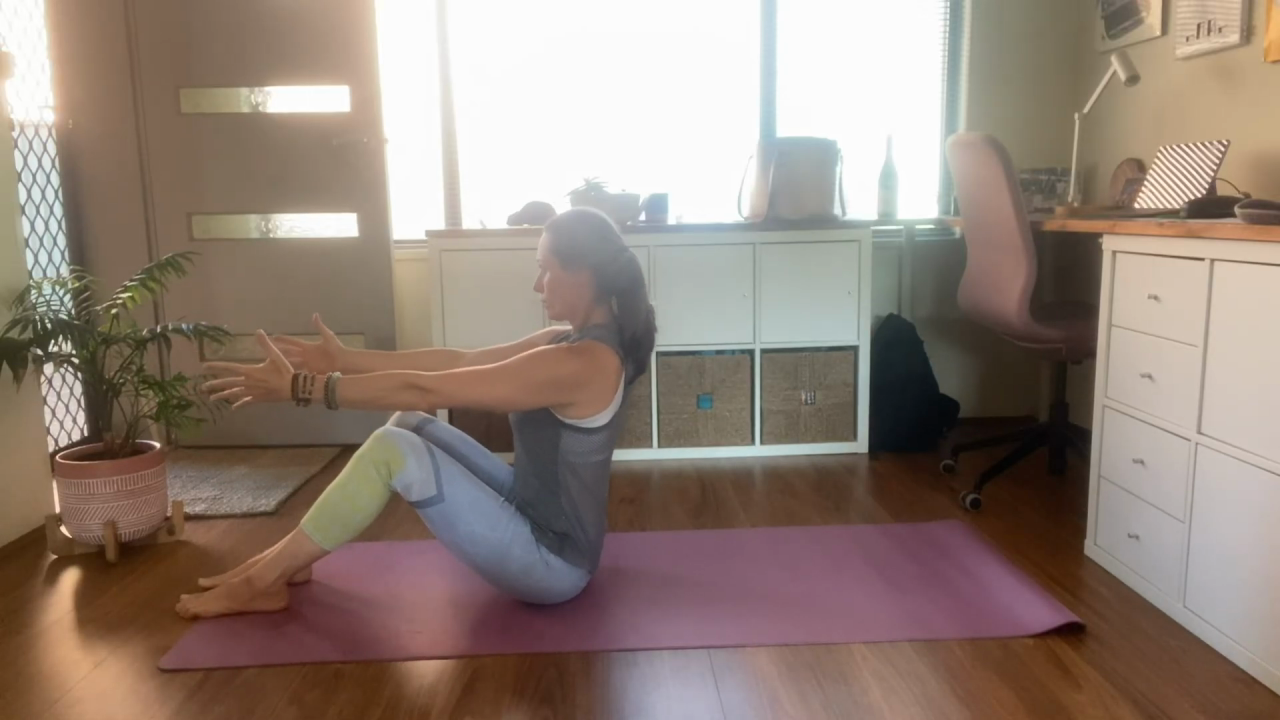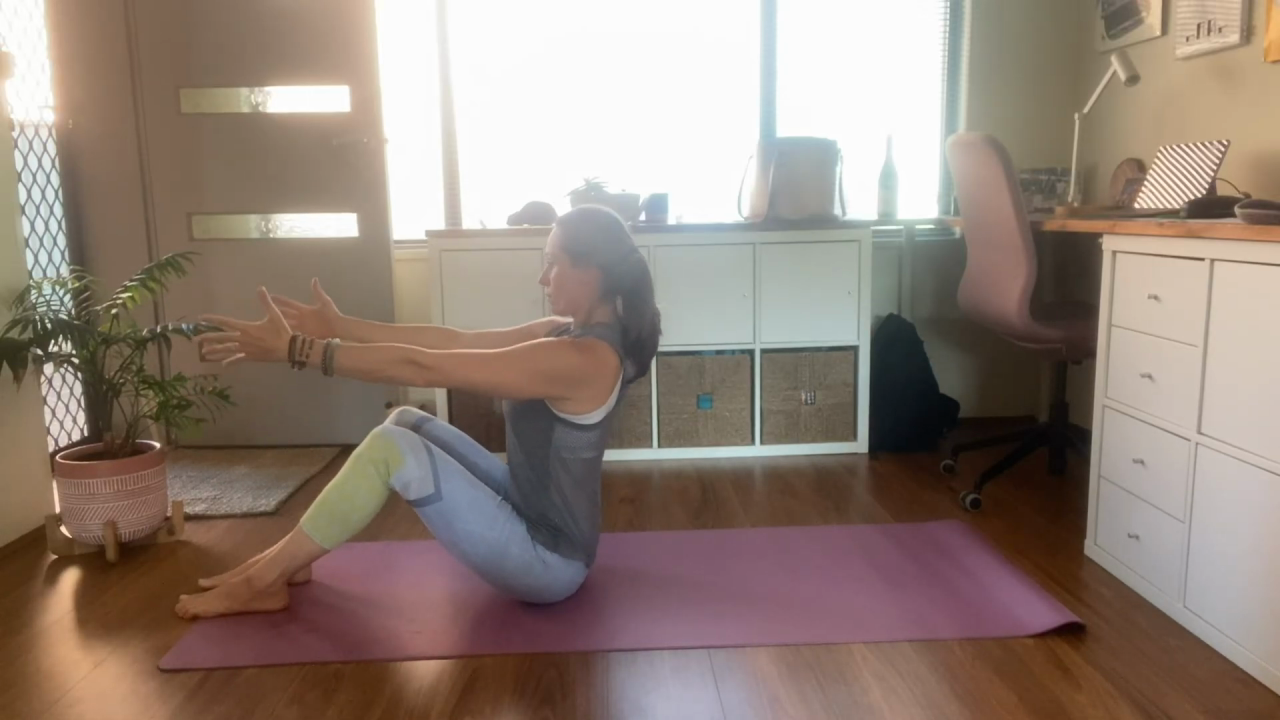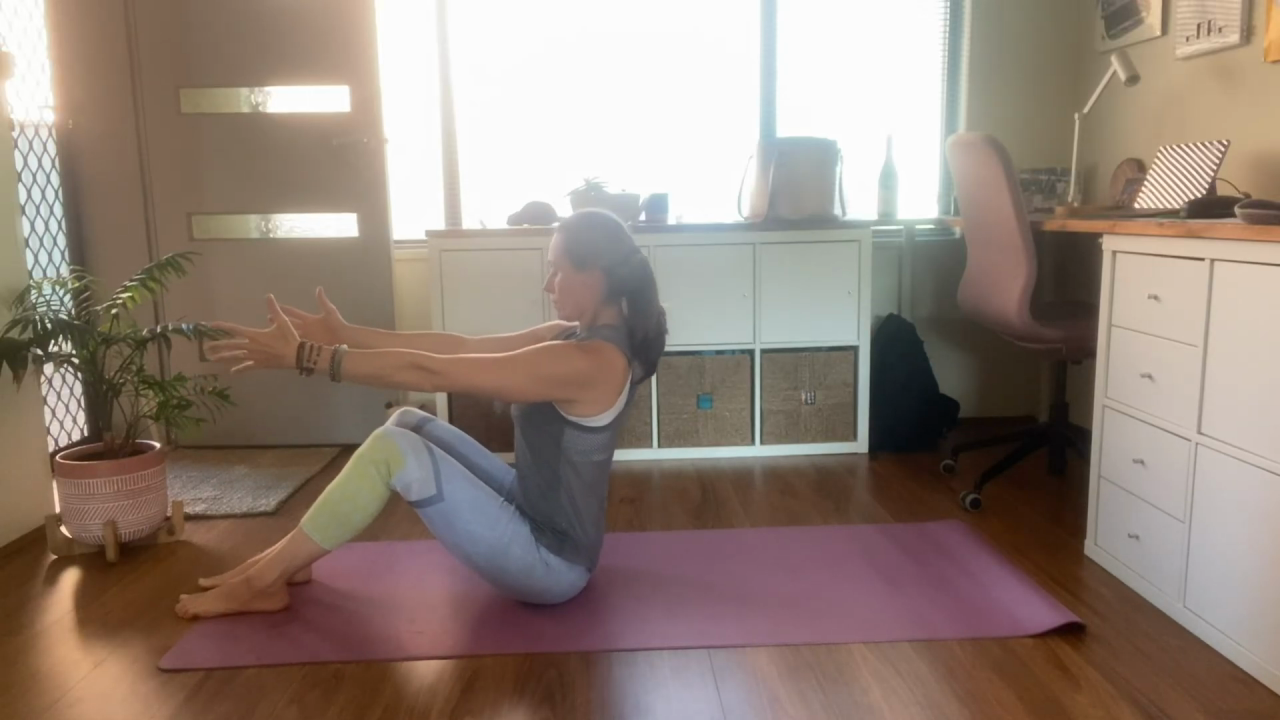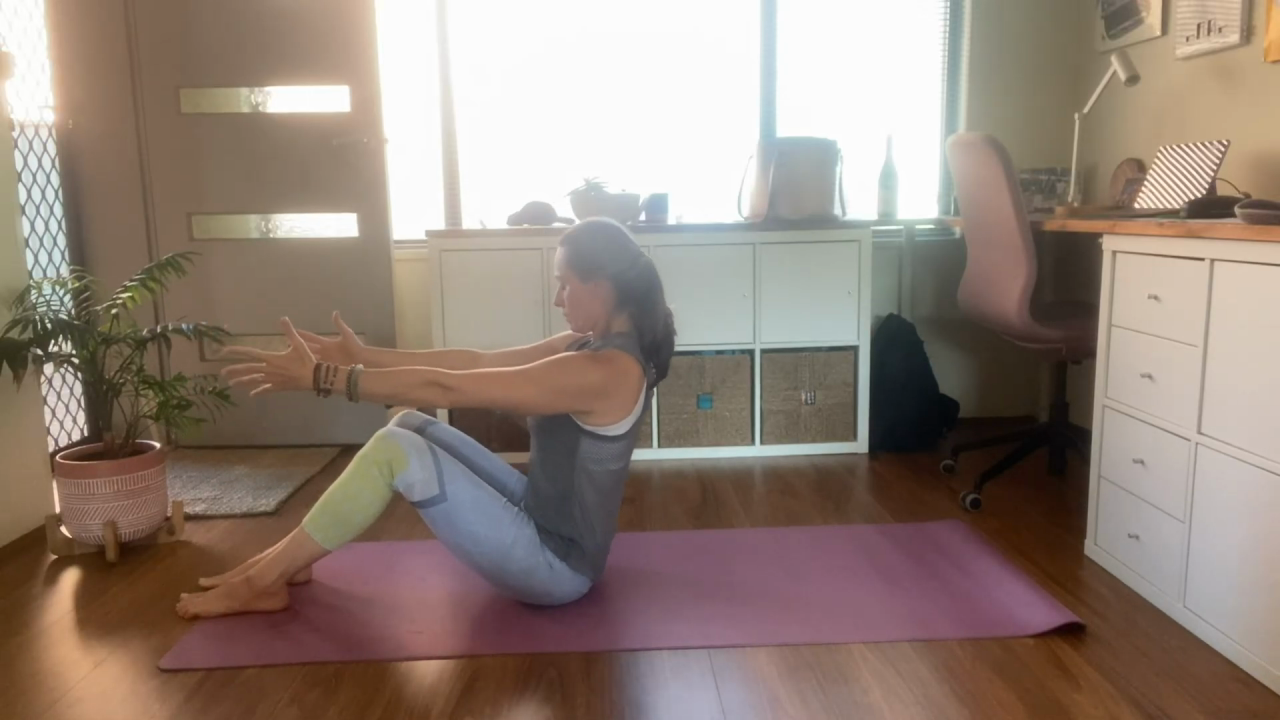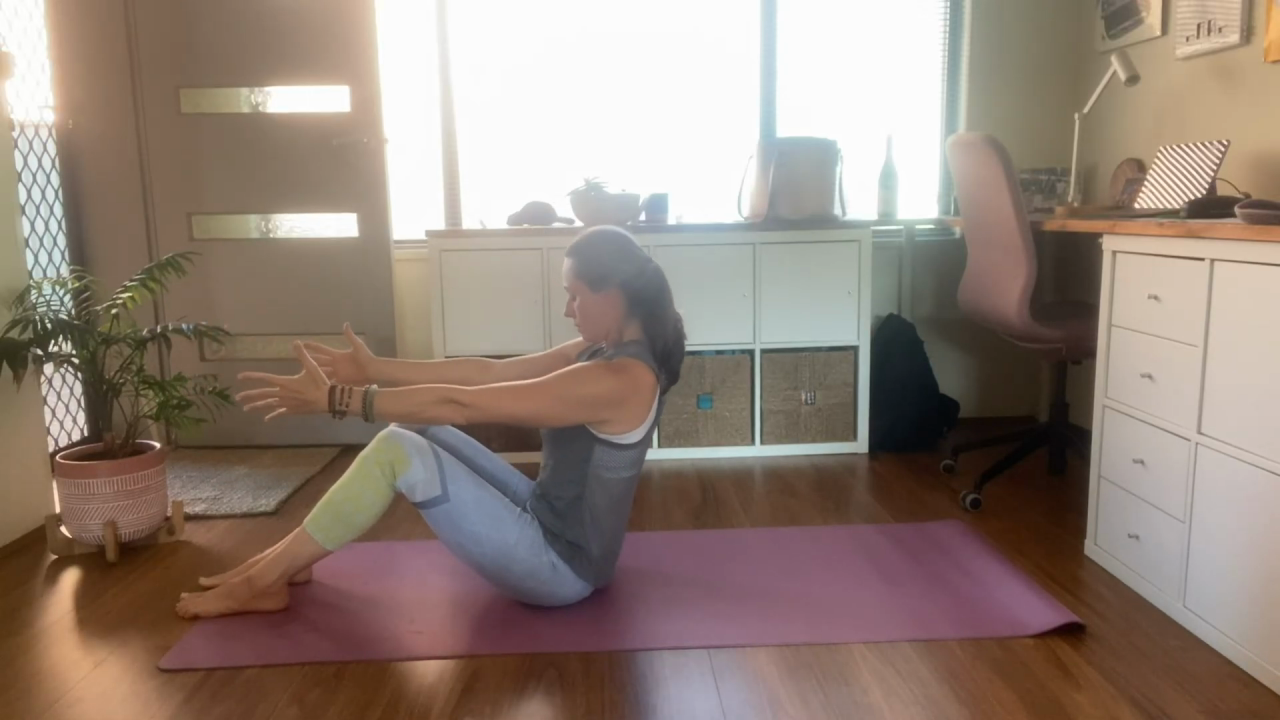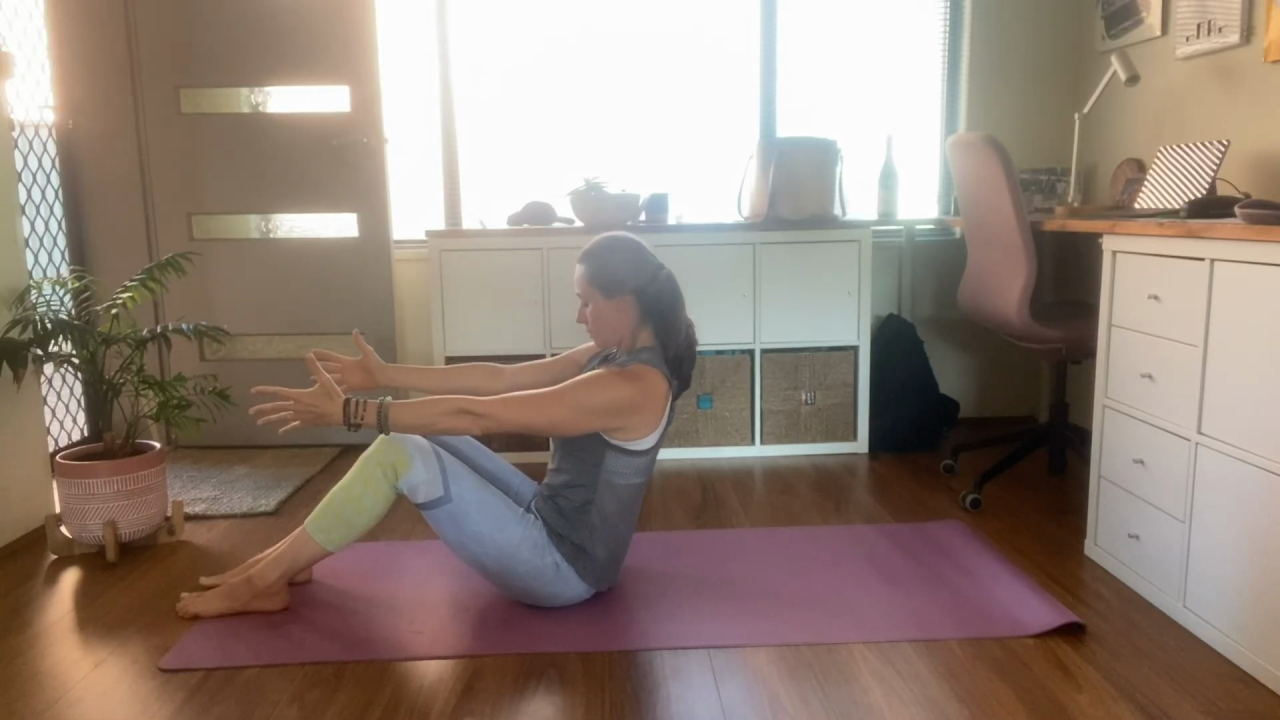
dt=0.3s
person 1, frame 1
left shoulder: (580, 364)
right shoulder: (578, 343)
left elbow: (426, 390)
right elbow: (461, 362)
left wrist: (299, 387)
right wrist: (346, 359)
left hip: (551, 562)
right hip: (540, 521)
left knee: (391, 451)
right knee: (409, 428)
left ankle: (262, 582)
right ankle: (285, 559)
person 1, frame 2
left shoulder: (579, 359)
right shoulder: (575, 335)
left elbow: (423, 368)
right elbow: (455, 342)
left wrist: (296, 349)
right wrist: (340, 327)
left hip: (548, 560)
right hip: (534, 519)
left knee: (388, 449)
right knee: (406, 423)
left ankle: (261, 583)
right ankle: (282, 560)
person 1, frame 3
left shoulder: (587, 361)
right shoulder: (582, 338)
left elbow: (432, 372)
right elbow: (462, 349)
left wrist: (304, 357)
right wrist: (347, 336)
left hip: (550, 561)
right hip: (540, 521)
left knee: (391, 450)
right knee: (407, 424)
left ankle: (261, 582)
right ankle: (283, 559)
person 1, frame 4
left shoulder: (603, 372)
right shoulder: (596, 347)
left elbow: (447, 388)
right elbow: (478, 364)
left wrist: (321, 378)
right wrist: (365, 357)
left hip: (556, 563)
right hip: (545, 521)
left knee: (394, 452)
right knee: (410, 427)
left ankle: (261, 583)
right ankle: (282, 561)
person 1, frame 5
left shoulder: (616, 381)
right shoulder: (606, 352)
left elbow: (463, 406)
right elbow: (492, 373)
left wrist: (335, 398)
right wrist: (376, 368)
left hip: (559, 566)
right hip: (550, 525)
left knee: (396, 453)
right knee: (413, 432)
left ankle: (262, 583)
right ankle: (285, 559)
person 1, frame 6
left shoulder: (630, 387)
right shoulder: (615, 357)
left elbow: (477, 415)
right elbow: (502, 377)
left wrist: (349, 411)
right wrist: (385, 375)
left hip: (563, 567)
right hip: (552, 524)
left knee: (399, 454)
right knee: (414, 435)
left ankle: (262, 583)
right ankle: (283, 561)
